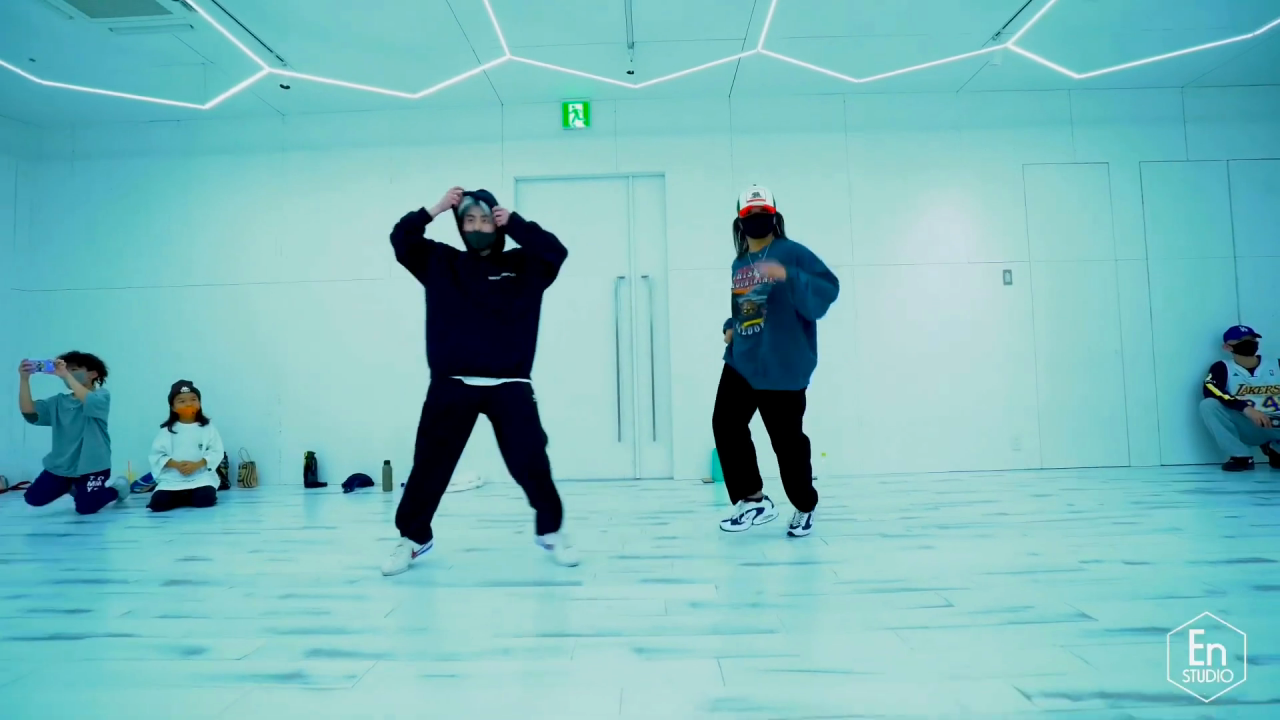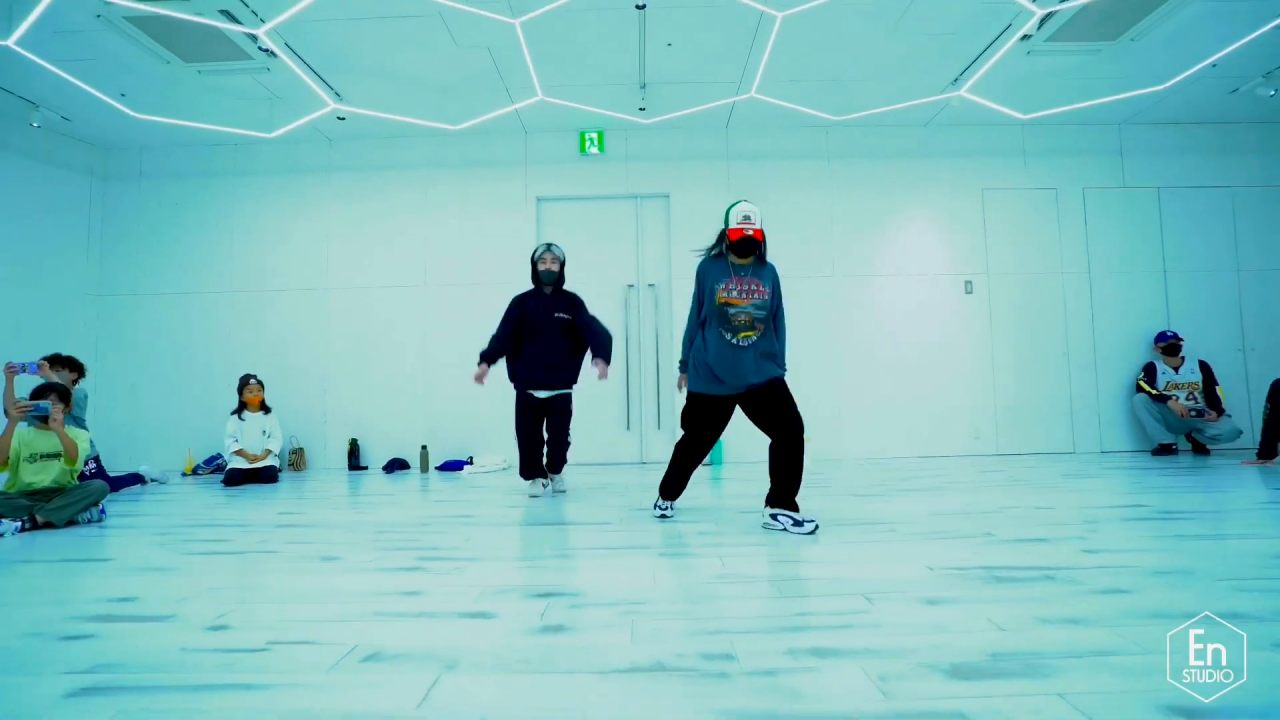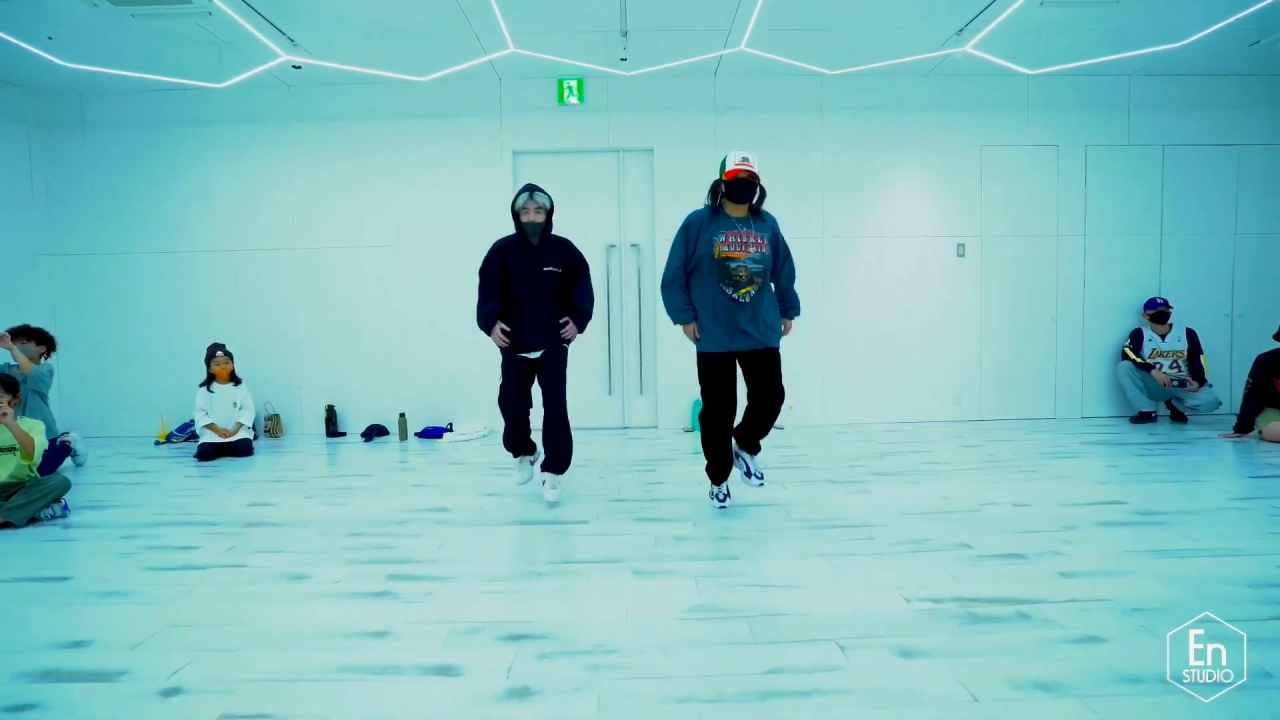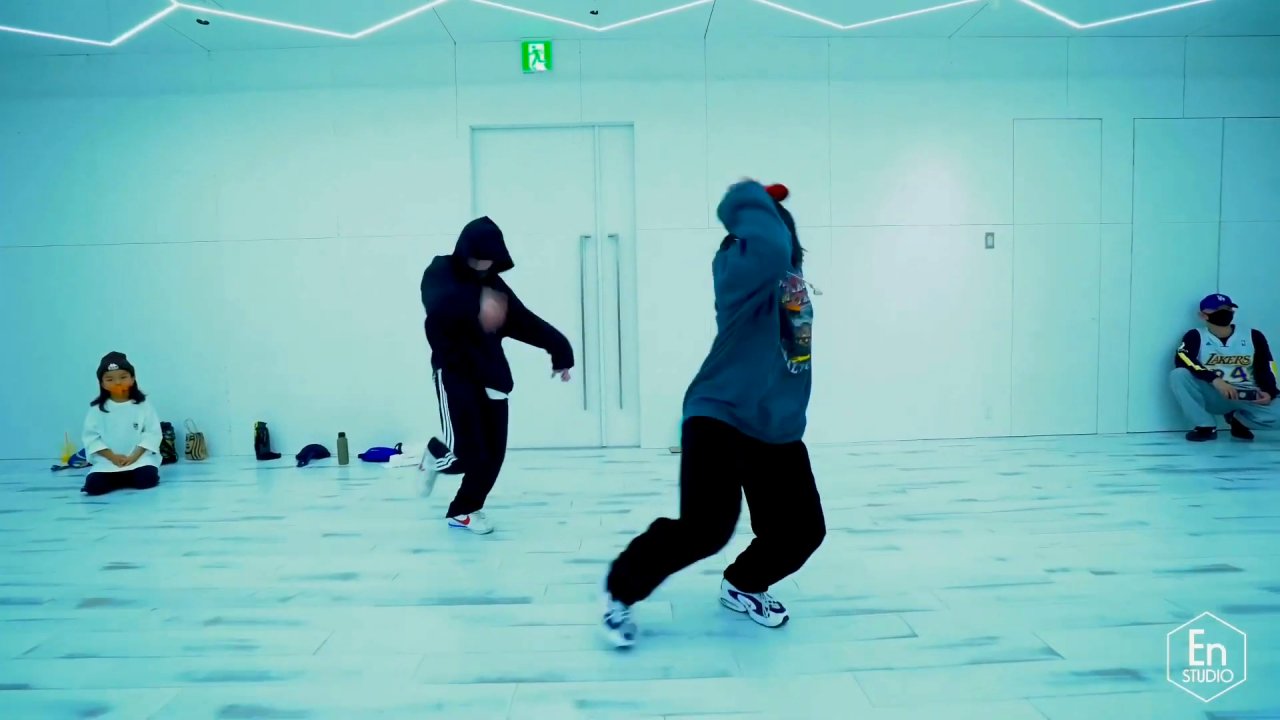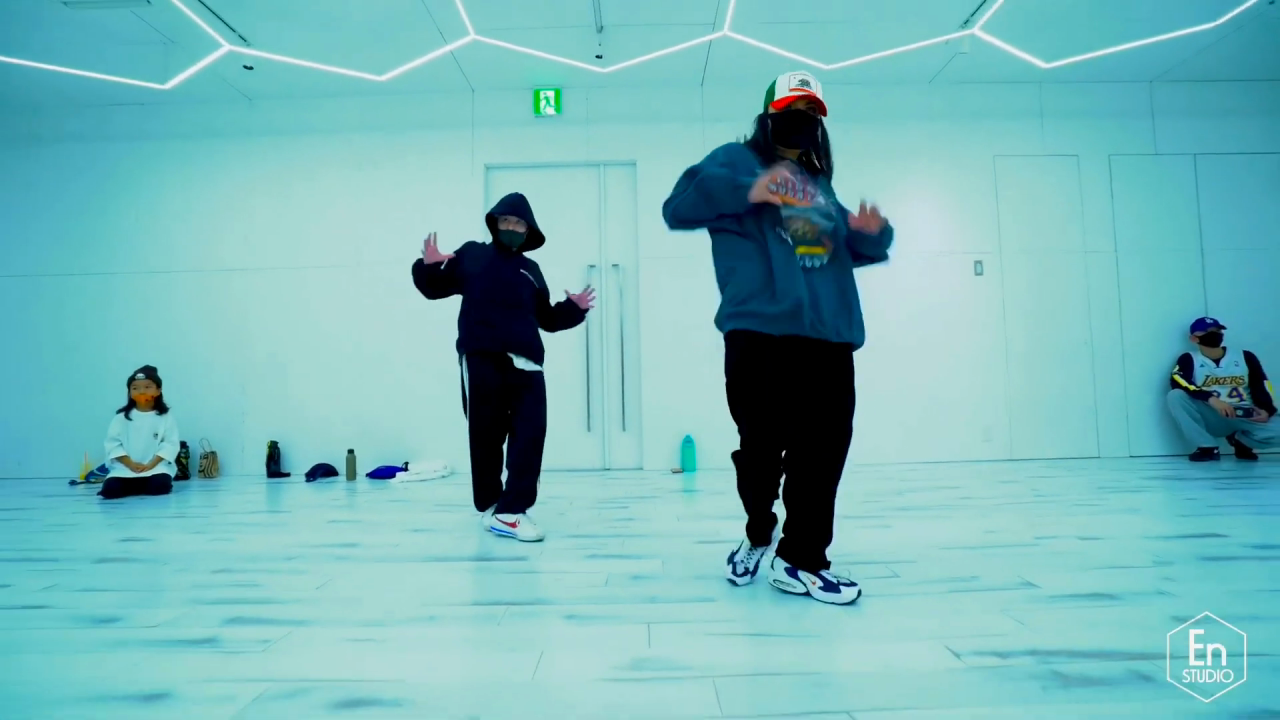
dt=1s
person 1, frame 1
left shoulder: (791, 253)
right shoulder: (740, 264)
left elbow: (826, 289)
left wrist: (787, 277)
right wrist: (732, 326)
left hip: (783, 367)
right hip: (740, 363)
left knee: (786, 439)
right knee: (726, 425)
left ankle: (805, 506)
right ankle: (753, 499)
person 1, frame 2
left shoulder: (768, 273)
right shoulder: (709, 268)
right elbow: (697, 320)
left wrist: (777, 364)
right wrist: (686, 365)
left hip: (762, 375)
right hip: (711, 376)
left knee: (789, 431)
right knee: (697, 441)
right ankle: (668, 495)
person 1, frame 3
left shoulder: (768, 225)
right shoulder: (699, 223)
left elbow: (783, 268)
right elbow: (676, 271)
left wrist: (789, 309)
right wrist: (684, 315)
left hip: (761, 332)
right hip: (715, 335)
left knee: (770, 397)
right knee: (717, 407)
left ankle: (746, 443)
right ankle: (719, 478)
person 1, frame 4
left shoulder: (781, 266)
right shoulder: (741, 256)
right elbow: (774, 241)
right wrist: (753, 199)
left hip: (778, 426)
right hip: (720, 415)
left knee: (799, 531)
right knee: (705, 526)
left ankle: (744, 585)
right ankle: (623, 588)
person 1, frame 5
left shoulder: (822, 187)
right shoulder: (739, 162)
left elbow: (860, 248)
right elbow: (679, 207)
left wrist: (872, 230)
right wrist: (745, 196)
left hip: (829, 329)
right hip: (760, 327)
left knee: (824, 450)
right knee: (763, 447)
left ankle: (800, 560)
right ankle: (759, 535)
person 2, frame 1
left shoulder: (521, 265)
right shoulder: (442, 263)
left elbow: (555, 254)
right elbow: (402, 240)
left wrist: (514, 222)
right wrist: (436, 210)
left hip: (508, 382)
right hip: (453, 383)
left knee: (530, 455)
right knee: (431, 458)
left ankle: (550, 529)
right ankle: (414, 536)
person 2, frame 2
left shoulder: (571, 302)
right shoulder: (522, 302)
left elbow: (593, 331)
right elbow: (504, 336)
left wrist: (601, 357)
right wrist: (486, 361)
left hip: (560, 385)
right hip: (528, 385)
left knee: (559, 436)
right knee: (528, 436)
left ankle: (556, 471)
right ankle: (536, 476)
person 2, frame 3
left shoulder: (563, 249)
right shoulder: (503, 250)
left elbow: (581, 283)
right elbow: (487, 289)
left wrist: (579, 318)
right wrist: (490, 322)
left hip: (553, 341)
right hip: (515, 343)
left knee: (555, 405)
right knee: (512, 402)
left ankle: (552, 471)
right ankle: (523, 452)
person 2, frame 4
left shoulder: (497, 286)
right shoulder: (441, 272)
left elbow: (526, 323)
right elbow: (440, 299)
left wrist: (561, 351)
right wrist: (477, 304)
left hip: (490, 377)
right hip: (454, 371)
left knee: (492, 455)
right knee: (461, 455)
left ankle: (463, 510)
right ankle: (436, 456)
person 2, frame 5
left shoulder: (530, 270)
right shoulder: (474, 255)
left elbow: (546, 319)
right elbow: (435, 288)
left wrist: (575, 309)
right wrist: (428, 265)
left hip: (525, 362)
right hip: (481, 359)
left knee: (530, 434)
right knee: (485, 436)
left ankle: (511, 510)
right ankle: (488, 506)
